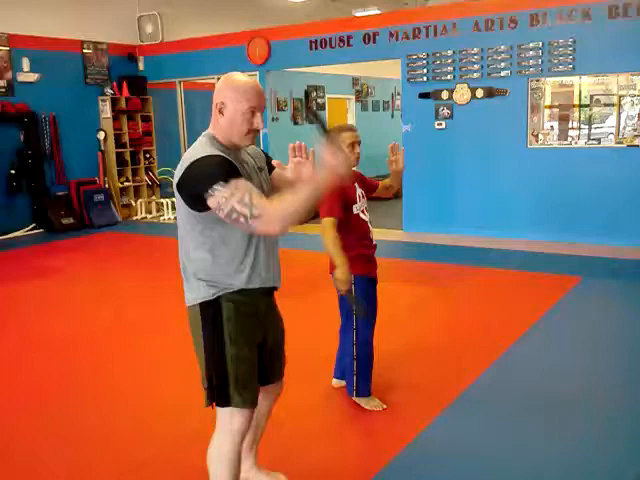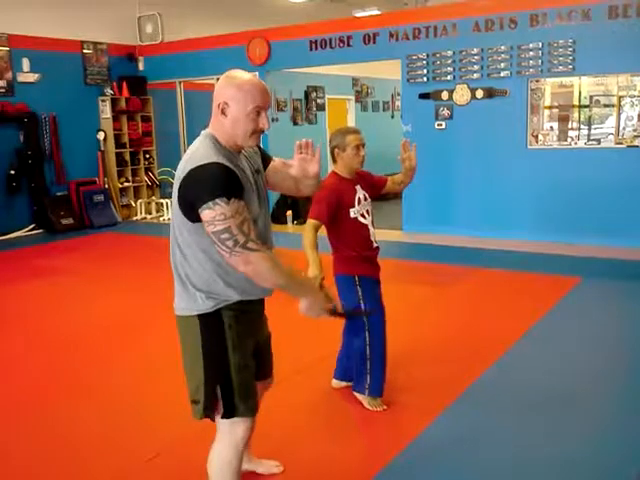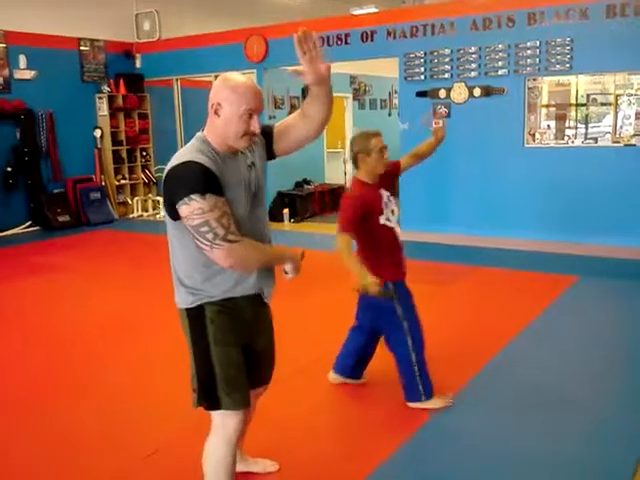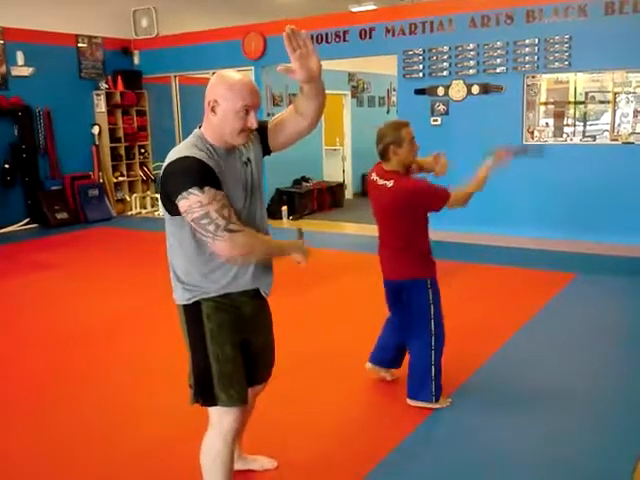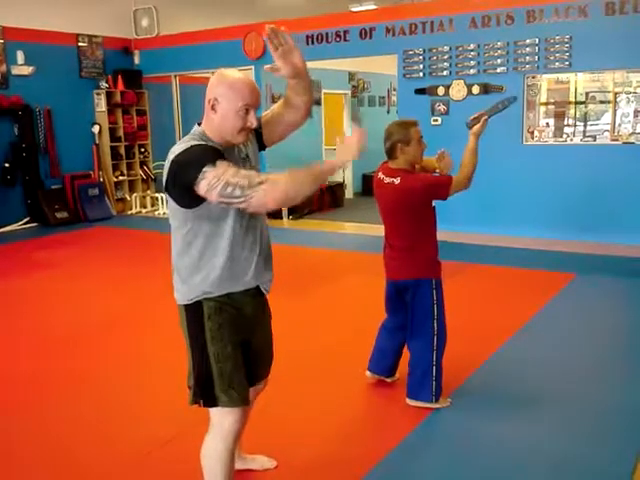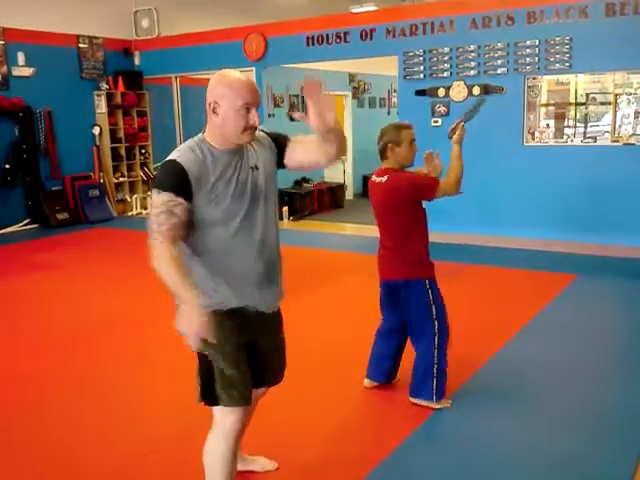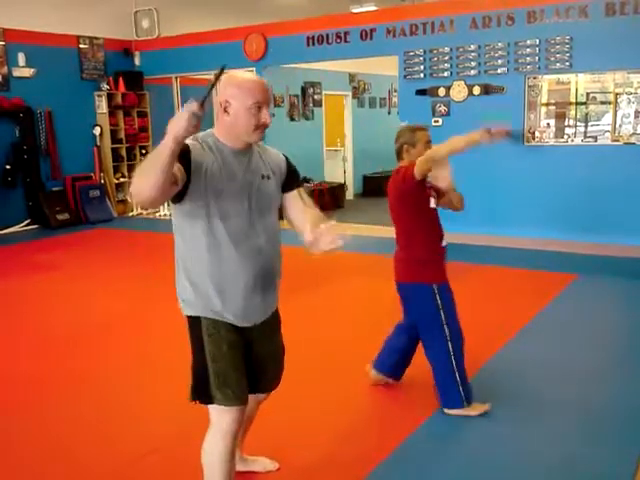
dt=0.4s
person 1, frame 1
left shoulder: (250, 155)
right shoulder: (206, 165)
left elbow: (289, 198)
right elbow: (268, 220)
left wrist: (304, 180)
right wrist: (326, 178)
left hip: (257, 294)
right hip: (221, 301)
left knee: (266, 387)
right knee: (234, 415)
person 1, frame 2
left shoulder: (248, 151)
right shoulder: (209, 171)
left elbow: (294, 183)
right elbow: (249, 259)
left wrist: (307, 176)
right wrist: (306, 290)
left hip: (241, 301)
right hip: (215, 311)
left knee: (257, 385)
right knee: (236, 422)
person 1, frame 3
left shoulder: (252, 144)
right shoulder: (190, 171)
left elbow: (310, 124)
right elbow: (228, 252)
left wrist: (320, 83)
right wrist: (285, 256)
left hip: (252, 295)
right hip: (213, 306)
left knee: (254, 386)
right knee: (228, 416)
person 1, frame 4
left shoulder: (247, 141)
right shoulder: (187, 166)
left elbow: (304, 119)
right elbow: (230, 244)
left wrist: (311, 80)
right wrist: (290, 247)
left hip: (250, 291)
right hip: (211, 302)
left knee: (253, 383)
right knee: (226, 413)
person 1, frame 5
left shoulder: (242, 138)
right shoulder: (193, 158)
left elbow: (295, 110)
right elbow: (266, 193)
left wrist: (296, 73)
right wrist: (337, 159)
left hip: (249, 290)
right hip: (212, 301)
left knee: (250, 386)
right knee: (228, 412)
person 1, frame 6
left shoulder: (265, 147)
right shoulder: (182, 168)
left elbow: (326, 152)
right elbow: (162, 241)
left wrist: (327, 130)
right wrist: (188, 300)
left hip: (263, 299)
right hip: (217, 307)
left knee: (255, 387)
right knee: (229, 414)
person 1, frame 7
left shoulder: (276, 161)
right shoulder: (190, 155)
left elbow: (303, 214)
right elbow: (142, 195)
left wrist: (319, 234)
right wrist: (173, 140)
left hip: (262, 304)
right hip: (212, 309)
left knee: (257, 391)
right knee: (226, 414)
person 2, frame 1
left shoulder: (355, 178)
right shoulder: (332, 186)
left elbow: (387, 191)
right elbow: (328, 229)
left wrist: (397, 171)
right wrist: (340, 267)
left hip: (364, 265)
right hip: (351, 270)
left knee: (357, 325)
right knee: (359, 329)
left ankle: (343, 375)
right ankle: (359, 390)
person 2, frame 2
left shoulder: (363, 178)
right shoulder: (330, 189)
left elbow: (397, 185)
right elbow: (310, 229)
left wrist: (409, 169)
right wrist: (314, 265)
left hip: (366, 267)
right hip: (352, 271)
left knee: (359, 325)
right knee: (371, 327)
left ankle: (344, 375)
right ankle: (367, 388)
person 2, frame 3
left shoulder: (381, 177)
right shoulder: (358, 199)
left elbow: (411, 158)
right elbow: (342, 244)
left wrist: (435, 140)
right wrist: (362, 275)
left hip: (384, 273)
right hip: (381, 278)
left knee: (368, 324)
right knee: (405, 333)
left ankle: (344, 371)
right ankle: (419, 395)
person 2, frame 4
left shoulder: (376, 173)
right shoulder: (409, 189)
left elbow: (413, 164)
right elbow: (460, 199)
left wrist: (431, 165)
right wrist: (489, 165)
left hip: (390, 266)
right hip: (415, 270)
left knee: (400, 317)
right knee: (426, 331)
left ankle: (381, 361)
right ankle: (423, 394)
person 2, frame 5
left shoulder: (382, 174)
right shoulder: (417, 185)
left elbow: (415, 166)
right elbow: (463, 181)
left wrist: (437, 166)
right wrist: (474, 138)
left hip: (394, 267)
right hip: (420, 271)
left knee: (396, 320)
right knee: (428, 332)
left ankle: (380, 368)
right ankle: (423, 394)
person 2, frame 6
left shoulder: (379, 178)
right shoulder: (404, 183)
left elbow: (424, 188)
right elbow: (452, 186)
left wrist: (432, 174)
right wrist: (456, 146)
left hip: (390, 268)
right hip: (413, 271)
left knee: (393, 322)
right knee: (432, 330)
left ankle: (378, 374)
right ankle: (426, 392)
person 2, frame 7
left shoulder: (422, 184)
right shoulder: (404, 178)
left elbow: (456, 204)
right elbow: (433, 154)
left wrist: (445, 186)
right wrist: (480, 136)
left hip: (417, 270)
right hip: (421, 275)
left knee: (414, 324)
right knee: (446, 336)
left ankle: (383, 368)
right ankle: (457, 401)
